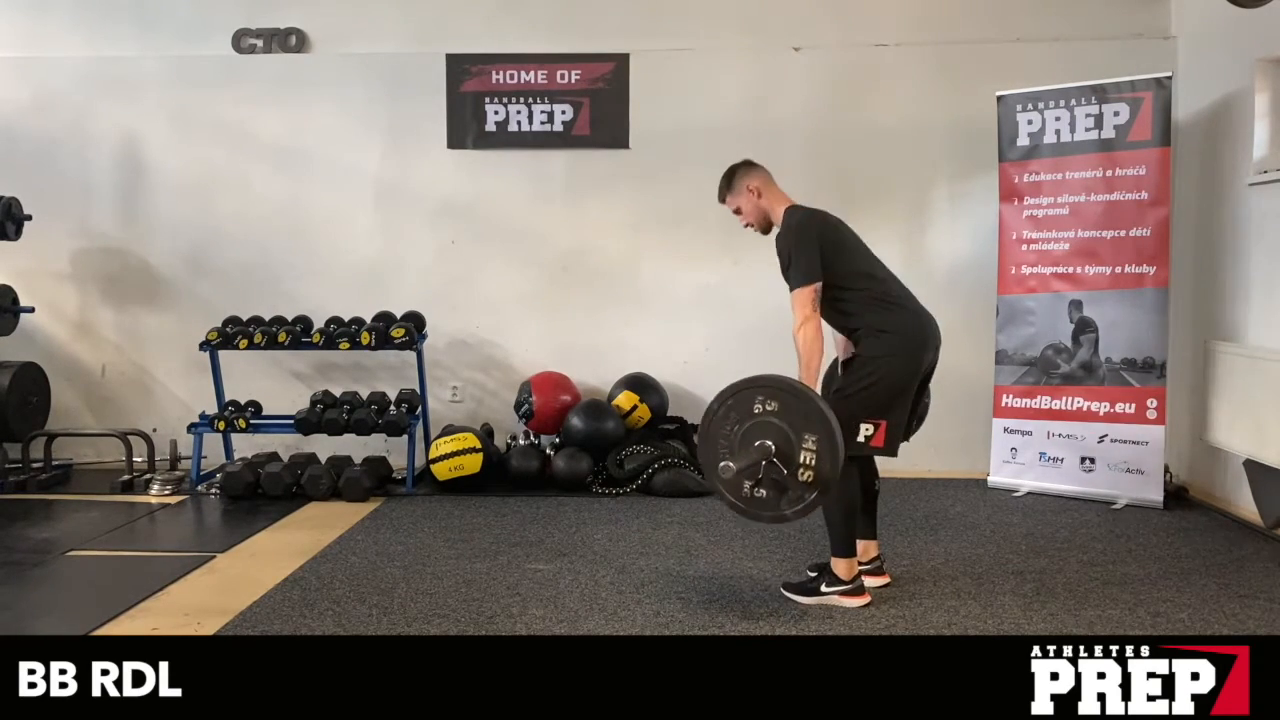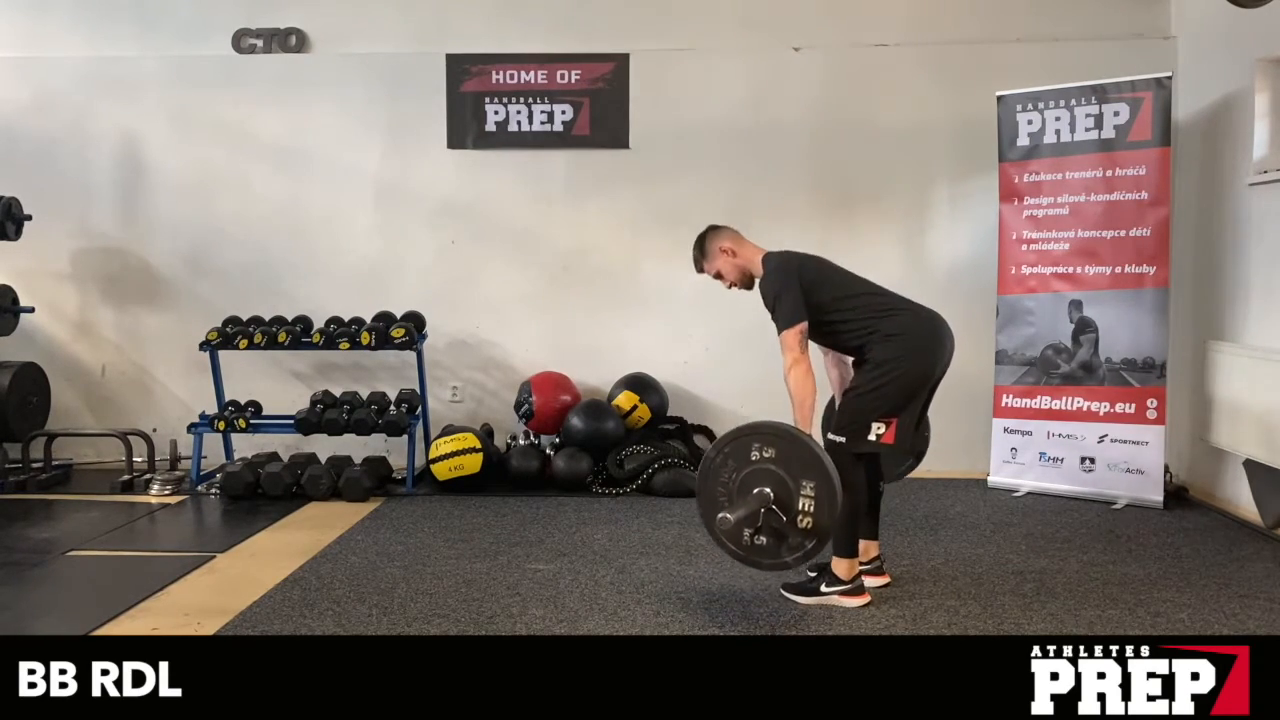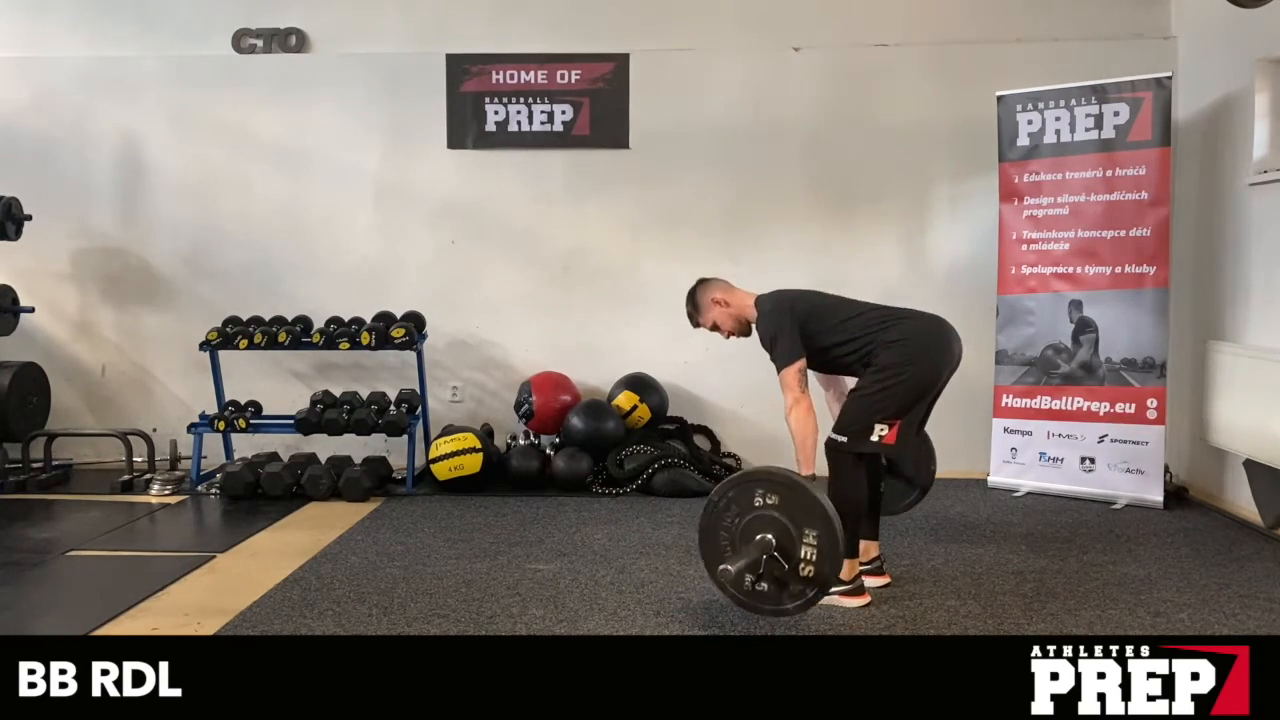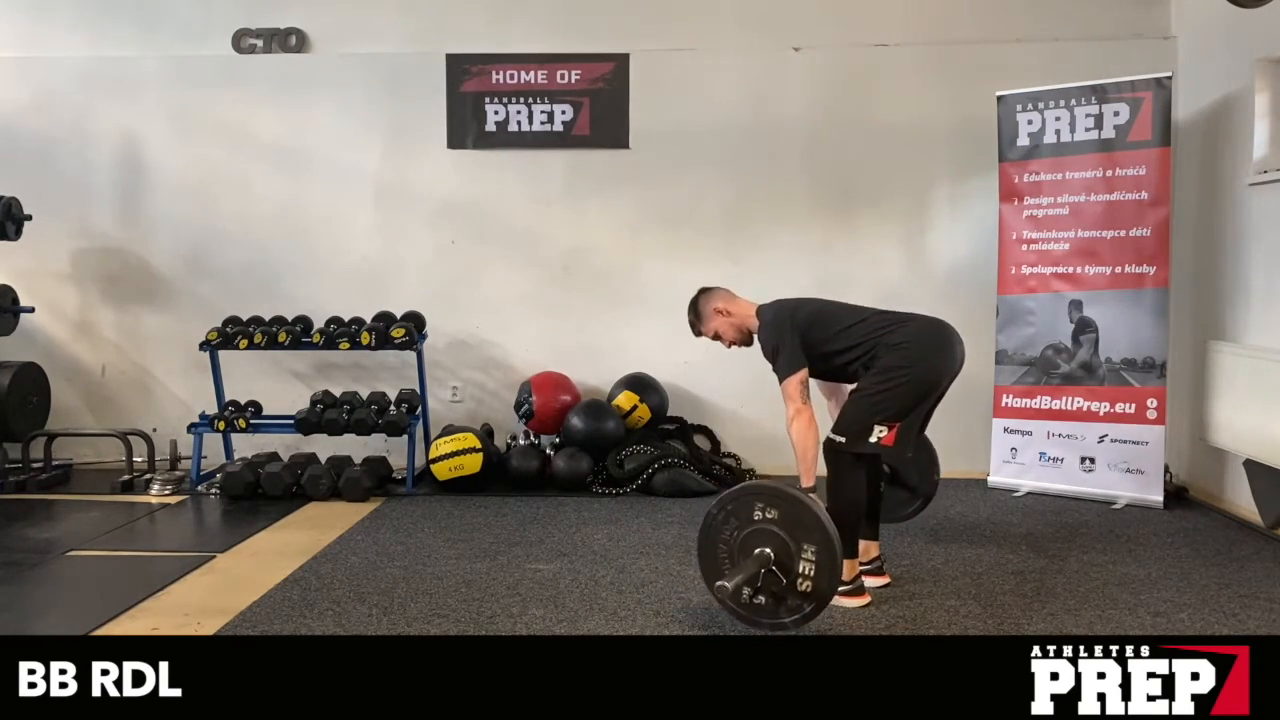
dt=0.3s
person 1, frame 1
left shoulder: (795, 231)
right shoulder: (811, 224)
left elbow: (807, 318)
right wrist: (846, 376)
left hip: (894, 342)
right hip: (916, 336)
right knee: (852, 446)
left ankle: (843, 578)
right ankle: (868, 559)
person 1, frame 2
left shoulder: (776, 276)
right shoulder: (792, 269)
left elbow: (796, 362)
right elbow: (833, 349)
right wrist: (848, 408)
left hip: (907, 345)
right hip: (928, 338)
left knee: (843, 449)
right knee: (857, 445)
left ankle: (843, 579)
right ankle: (868, 559)
person 1, frame 3
left shoulder: (773, 318)
right shoulder: (787, 310)
left elbow: (797, 401)
right elbow: (833, 384)
left wrist: (806, 480)
right wrist: (851, 432)
left hip: (915, 350)
right hip: (935, 343)
left knee: (845, 446)
left ankle: (844, 578)
right ankle: (868, 559)
person 1, frame 4
left shoulder: (775, 328)
right shoulder: (790, 319)
left elbow: (799, 412)
right elbow: (835, 392)
left wrist: (808, 492)
left hip: (918, 354)
right hip: (938, 346)
left knee: (844, 448)
right knee: (859, 445)
left ankle: (844, 579)
right ankle: (868, 559)
